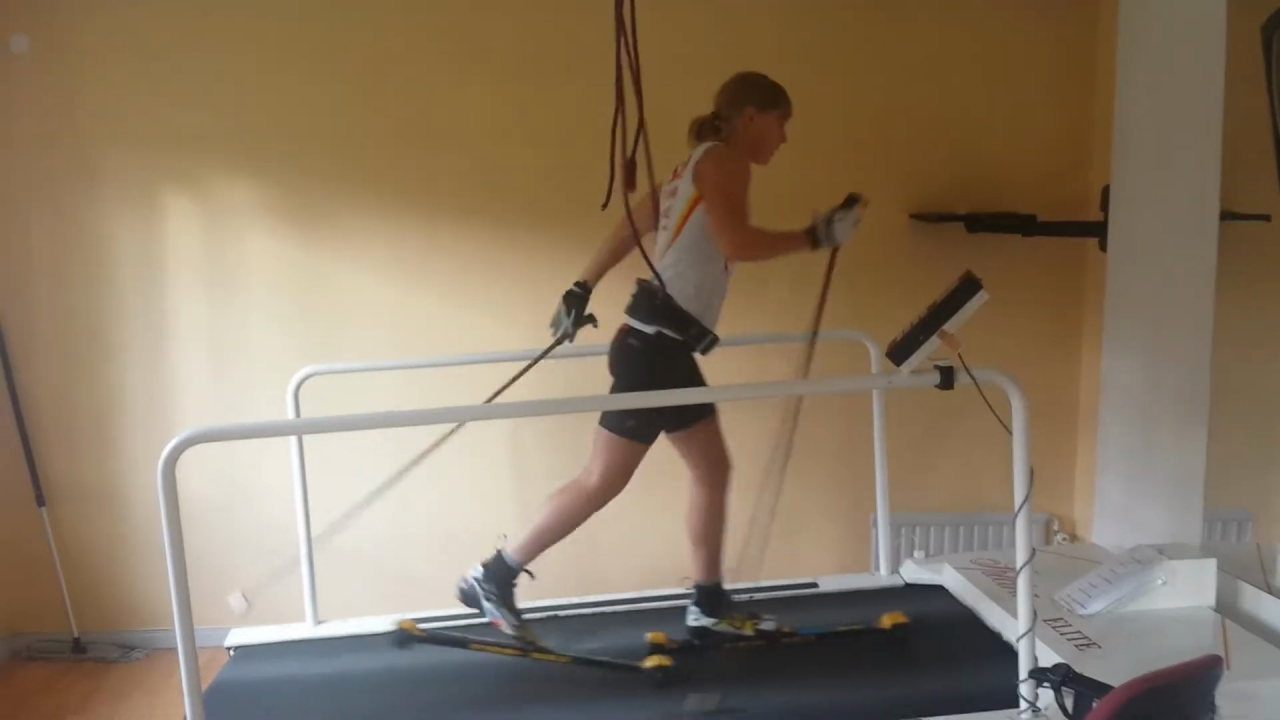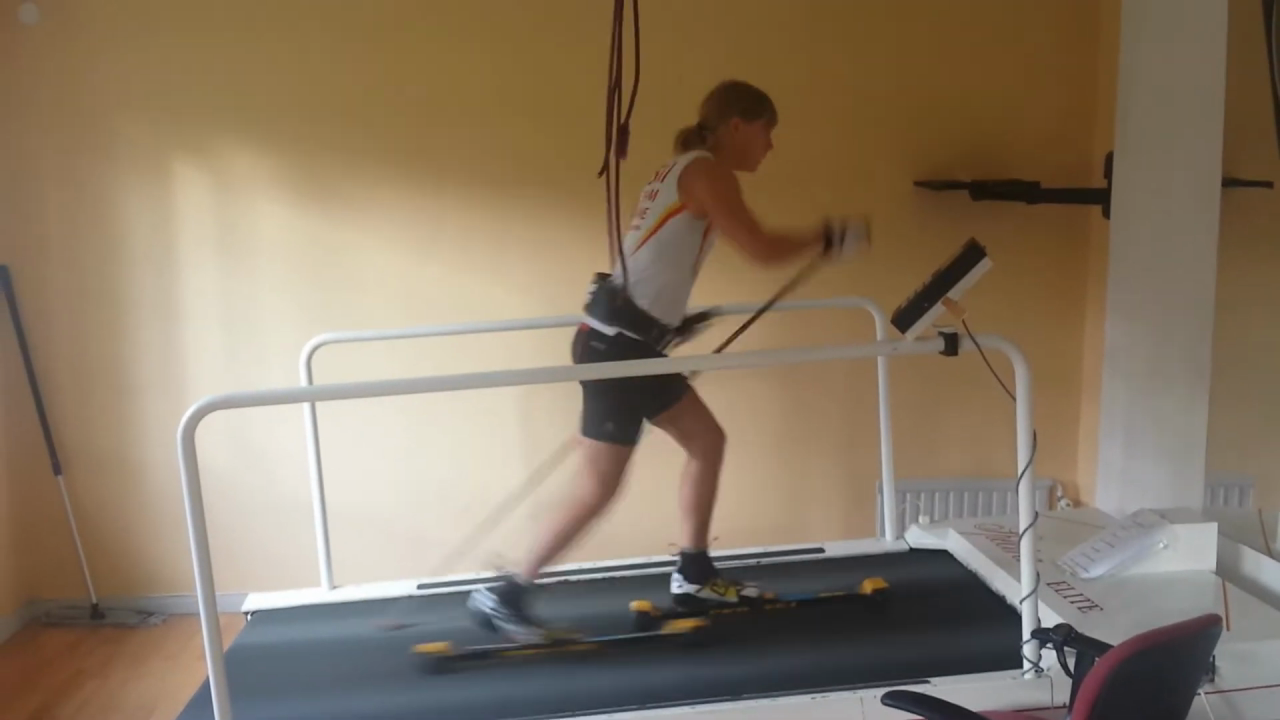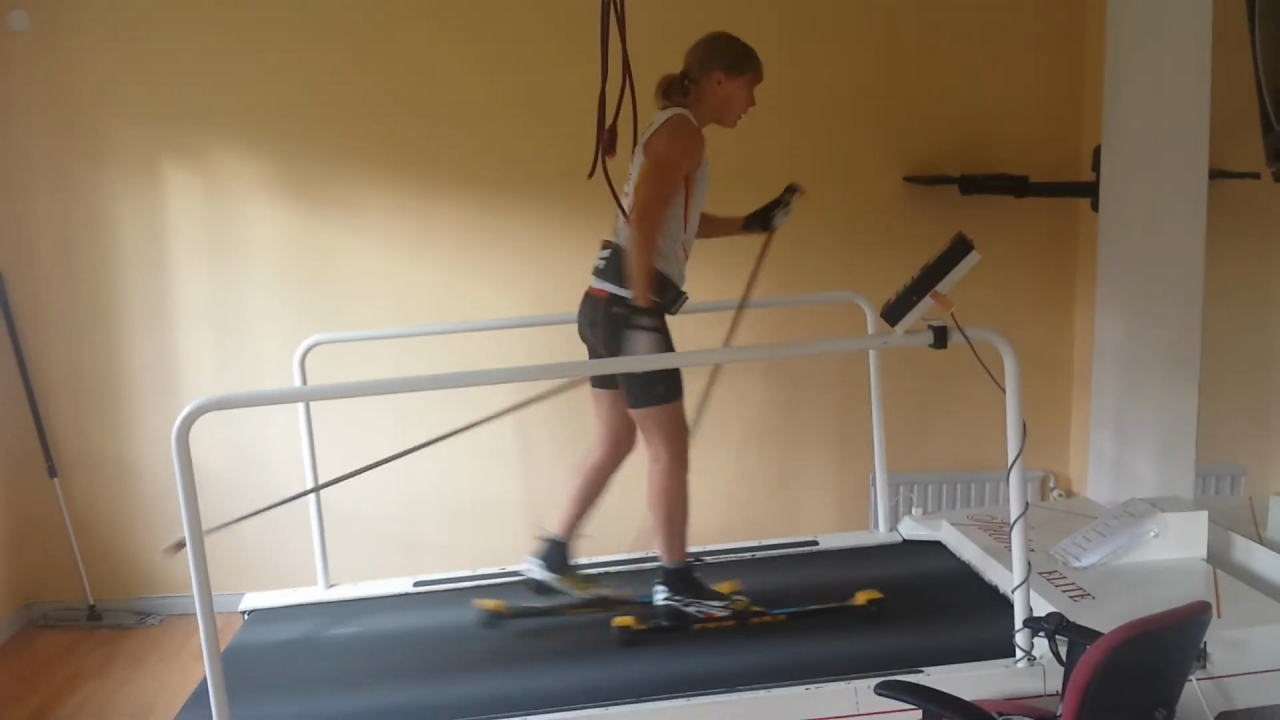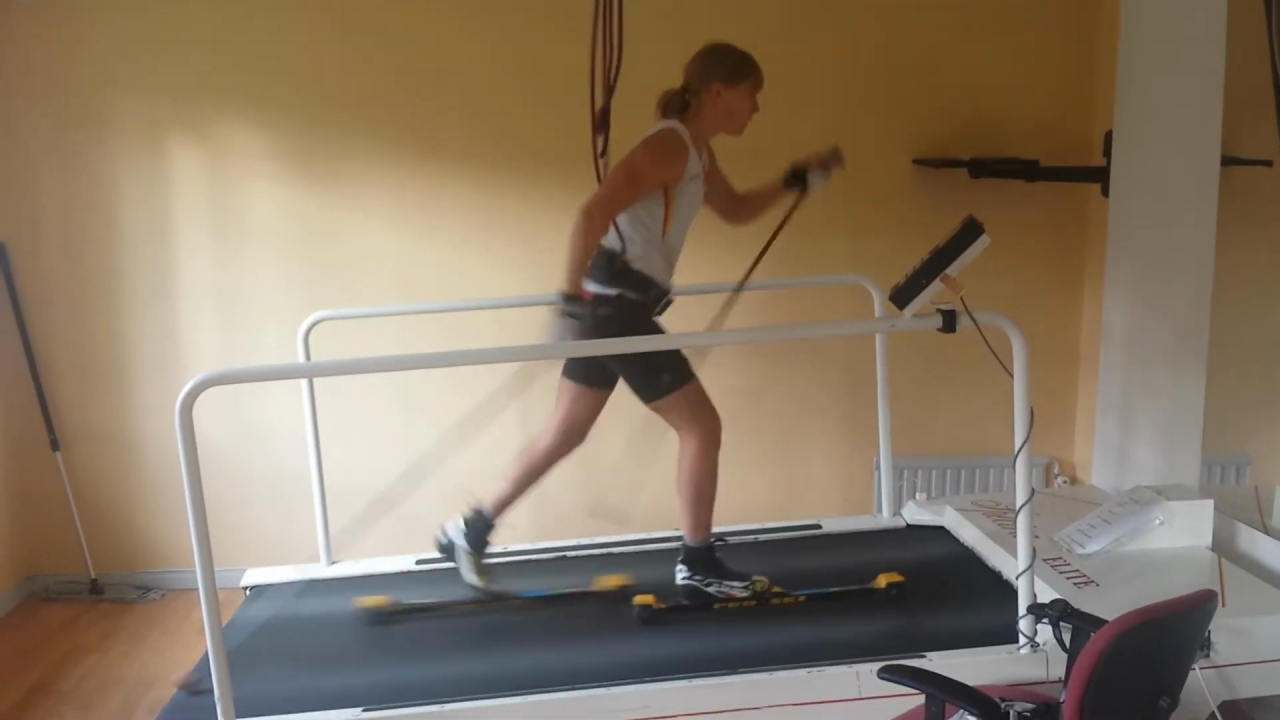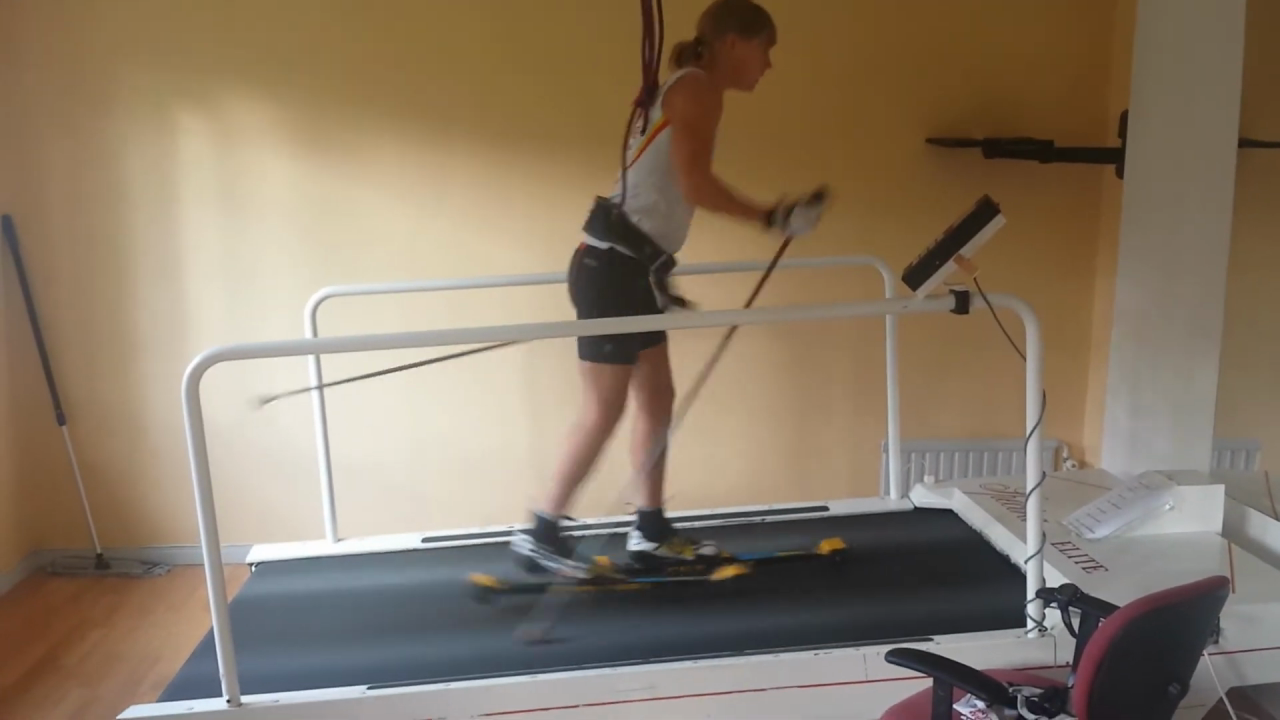
dt=1s
person 1, frame 1
left shoulder: (693, 171)
right shoulder: (722, 161)
left elbow: (628, 230)
right elbow: (738, 245)
left wrist: (579, 291)
right wrist: (816, 235)
left hip: (663, 344)
right hip: (654, 347)
left knee: (712, 469)
right knee: (603, 481)
left ankle: (707, 604)
right ankle: (497, 577)
person 1, frame 2
left shoulder: (678, 172)
right shoulder: (706, 174)
right elbow: (759, 248)
left wrist: (674, 315)
right wrist: (827, 238)
left hip: (631, 341)
right hip: (617, 344)
left knee: (709, 444)
right knee: (597, 489)
left ankle: (693, 574)
right ankle: (508, 594)
person 1, frame 3
left shoulder: (678, 132)
right shoulder: (681, 132)
left elbow: (685, 223)
right elbow: (643, 223)
left wrist: (752, 222)
right wrist: (643, 315)
left hip: (617, 307)
right hip: (626, 308)
left knee: (615, 442)
right knee: (669, 446)
left ankle: (553, 556)
right ankle: (676, 584)
person 1, frame 4
left shoulder: (697, 153)
right shoulder: (669, 146)
left elbow: (736, 210)
right elbow: (594, 212)
left wrist: (795, 180)
right wrist: (569, 300)
left hip: (614, 305)
right hip: (616, 307)
left knee: (564, 433)
right knee: (701, 428)
left ankle: (473, 529)
right ankle: (698, 567)
person 1, frame 5
left shoulder: (687, 95)
right shoulder: (697, 90)
right elbow: (696, 186)
left wrist: (656, 273)
right wrist: (773, 216)
left hip: (628, 265)
right hip: (612, 264)
left knee: (657, 399)
right knee: (604, 411)
left ankle: (650, 530)
right ankle: (541, 532)
